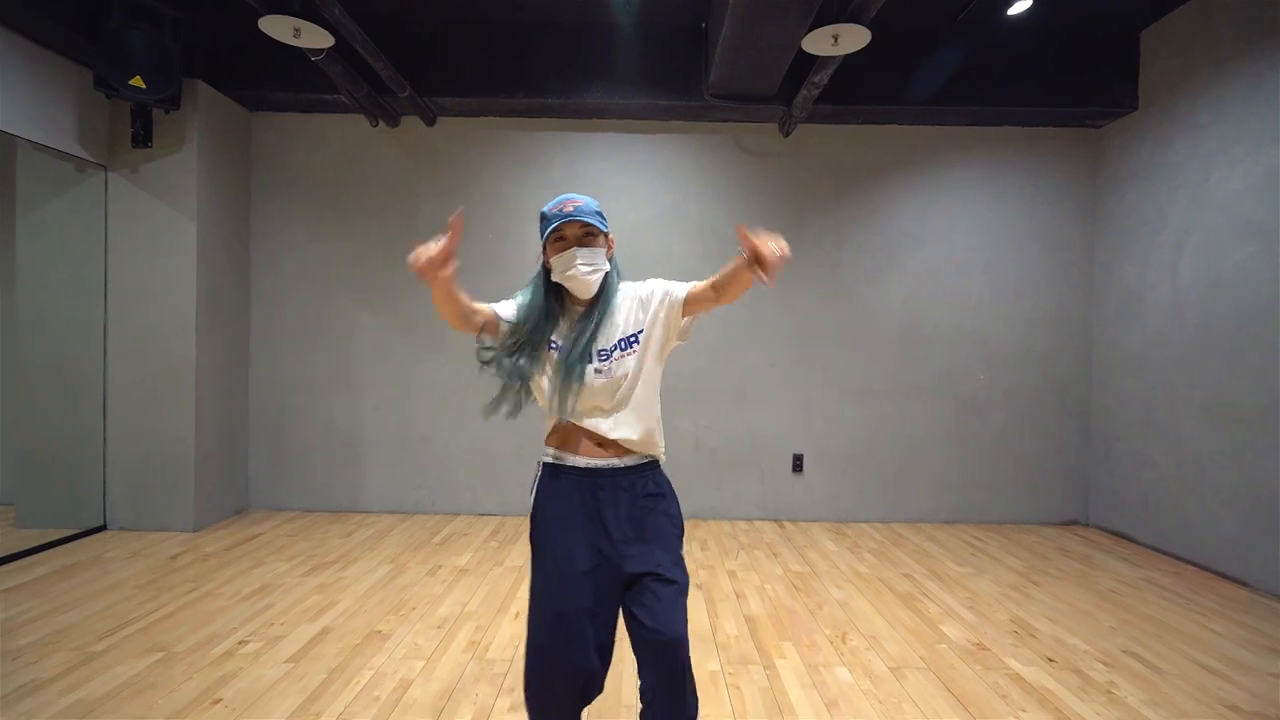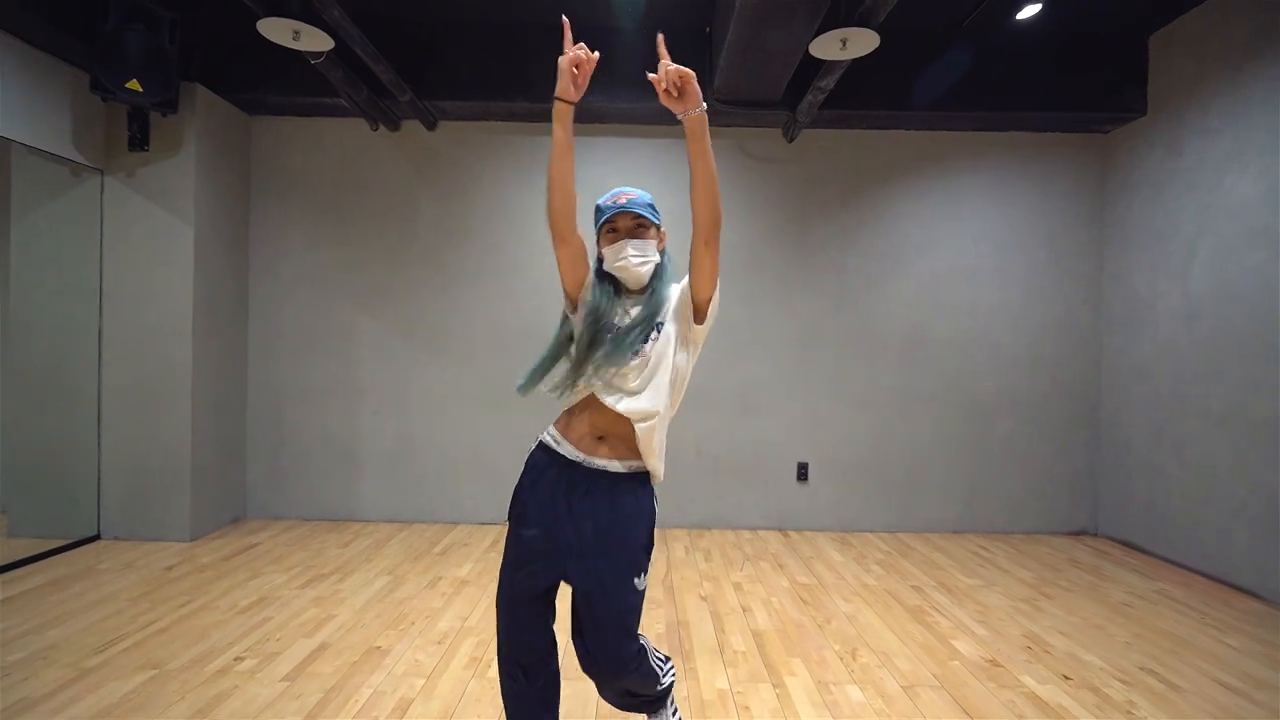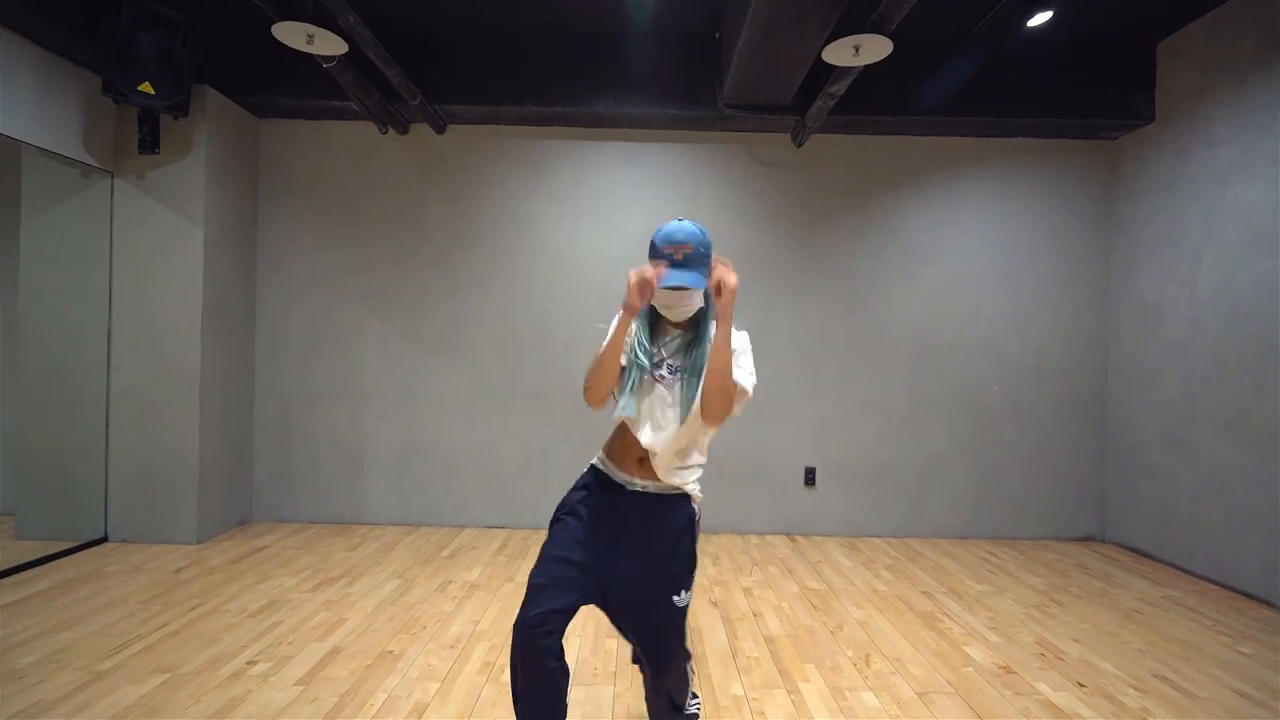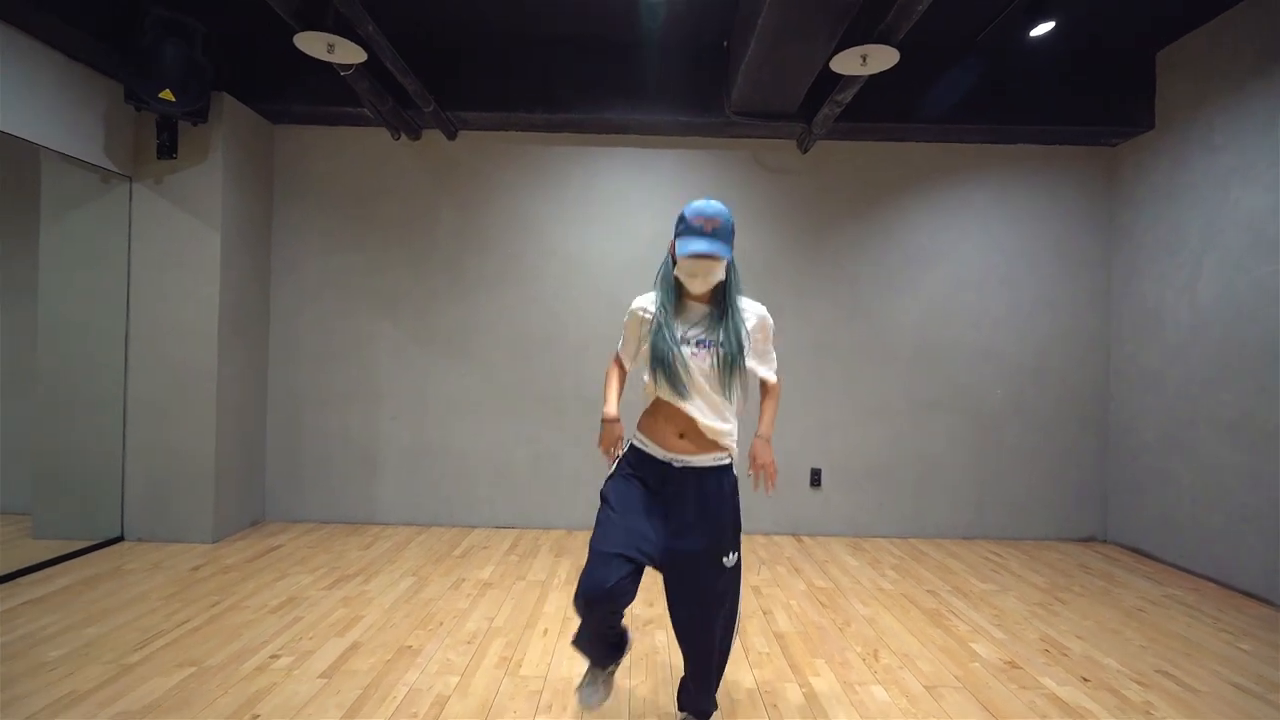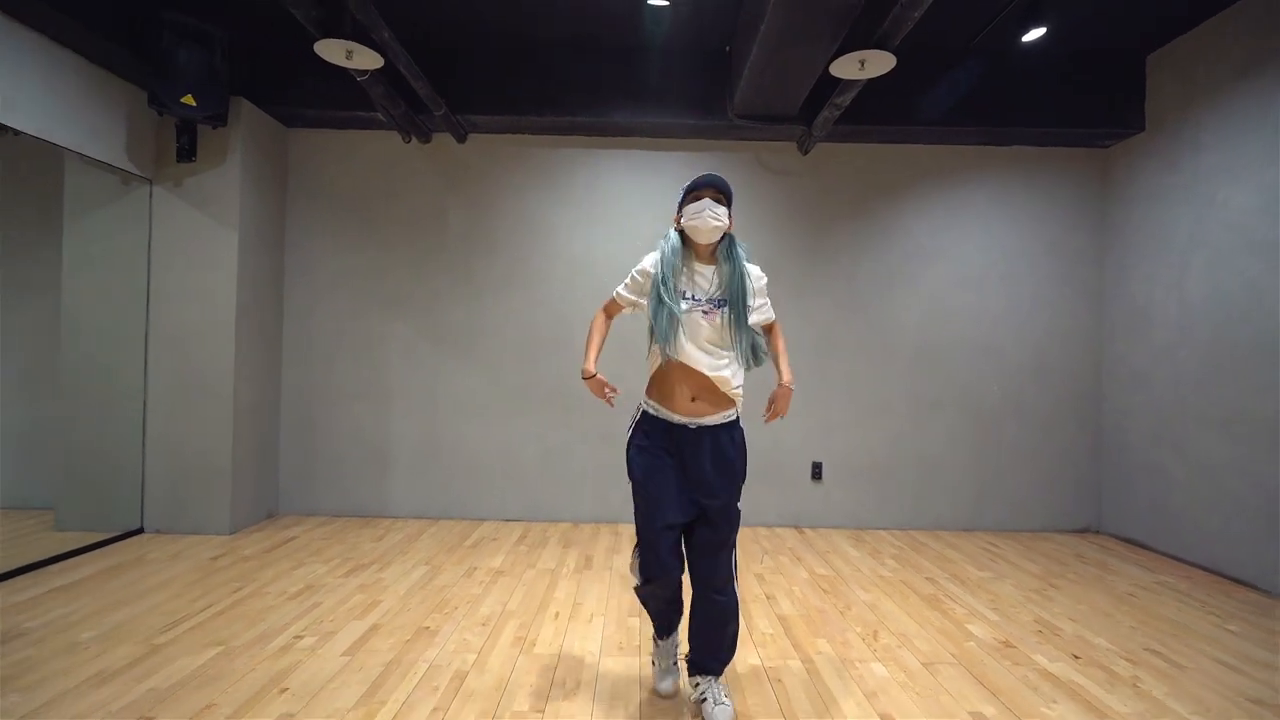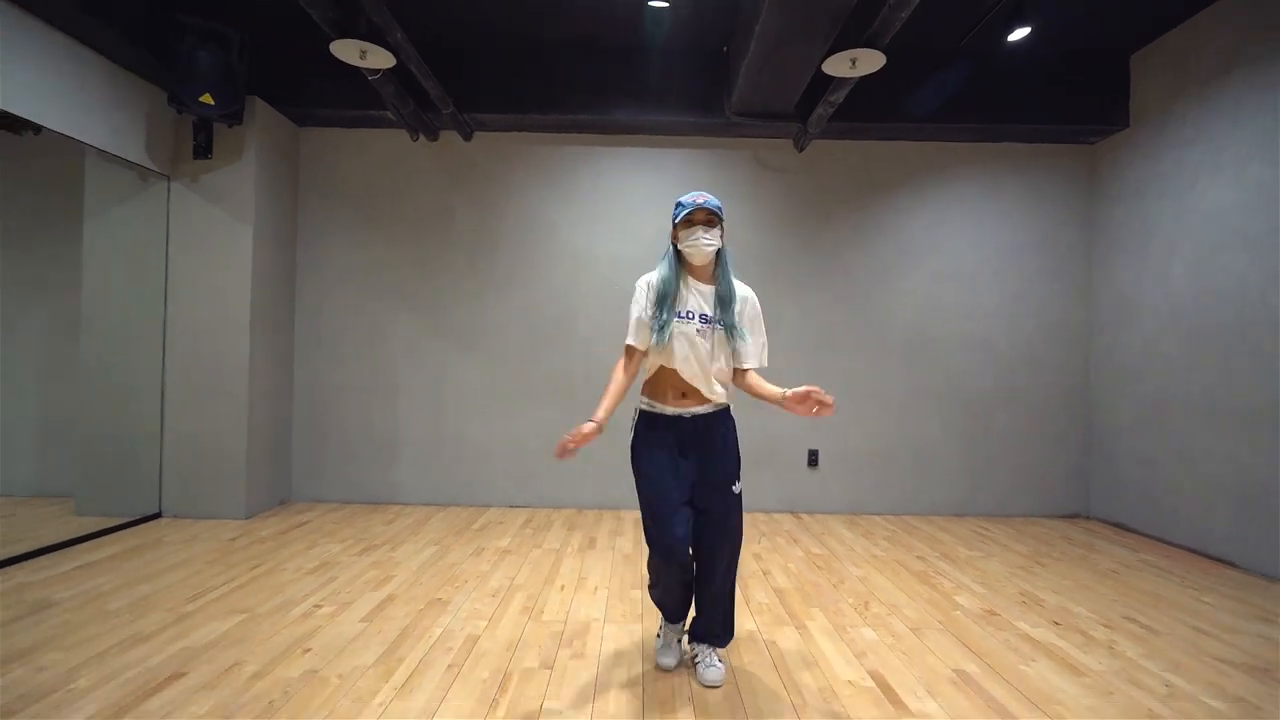
dt=0.2s
person 1, frame 1
left shoulder: (647, 301)
right shoulder: (532, 319)
left elbow: (715, 293)
right elbow: (464, 316)
left wrist: (748, 263)
right wrist: (438, 277)
left hip: (640, 489)
right hip: (567, 490)
left knee: (665, 639)
right knee: (560, 646)
person 1, frame 2
left shoulder: (684, 309)
right shoulder: (589, 300)
left elbow: (706, 229)
right elbow: (561, 225)
left hip: (623, 492)
right hip: (554, 476)
left knee: (608, 646)
right knee: (521, 627)
person 1, frame 3
left shoulder: (730, 342)
right shoulder: (632, 330)
left elbow: (716, 411)
right elbow: (593, 394)
left wrist: (723, 319)
right wrist: (628, 314)
left hip: (667, 514)
right hip: (602, 491)
left knee: (662, 650)
right knee: (535, 625)
person 1, frame 4
left shoulder: (751, 318)
right shoulder: (647, 311)
left elbow: (770, 386)
right elbow: (621, 363)
left wrist: (763, 439)
right wrist: (610, 409)
left hip: (711, 486)
right hip: (642, 474)
left knee: (708, 616)
right knee: (599, 591)
right ankle: (604, 654)
person 1, frame 5
left shoulder: (748, 279)
right shoulder: (655, 271)
left elbow: (770, 327)
right elbow: (607, 310)
left wrist: (786, 376)
right wrist: (590, 365)
left hip: (721, 440)
right hip: (657, 434)
left knee: (715, 562)
right knee: (659, 558)
left ankle: (708, 674)
right ankle: (665, 634)
person 1, frame 6
left shoulder: (741, 298)
right shoulder: (654, 288)
left elbow: (745, 376)
right elbow: (630, 361)
left wrist: (787, 397)
right wrist: (598, 419)
left hip: (714, 429)
right hip: (657, 428)
left knee: (720, 543)
right knee: (669, 544)
left ankle: (707, 640)
right ankle: (671, 623)
